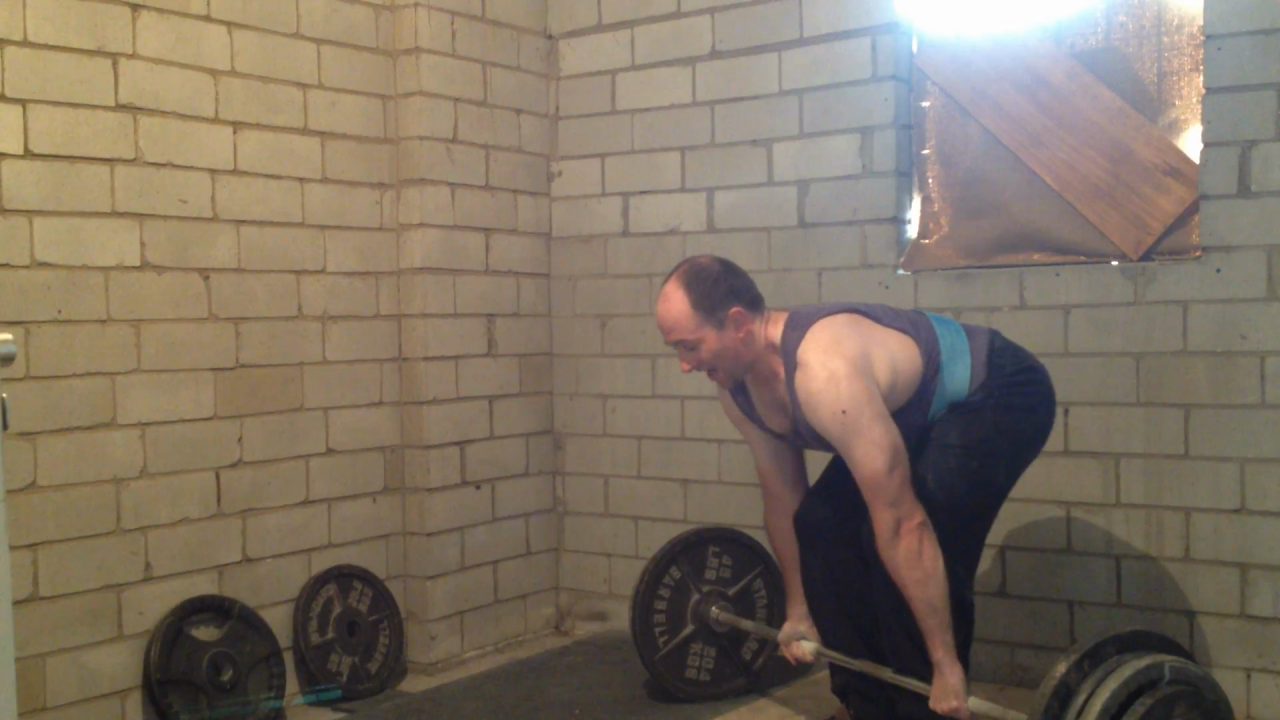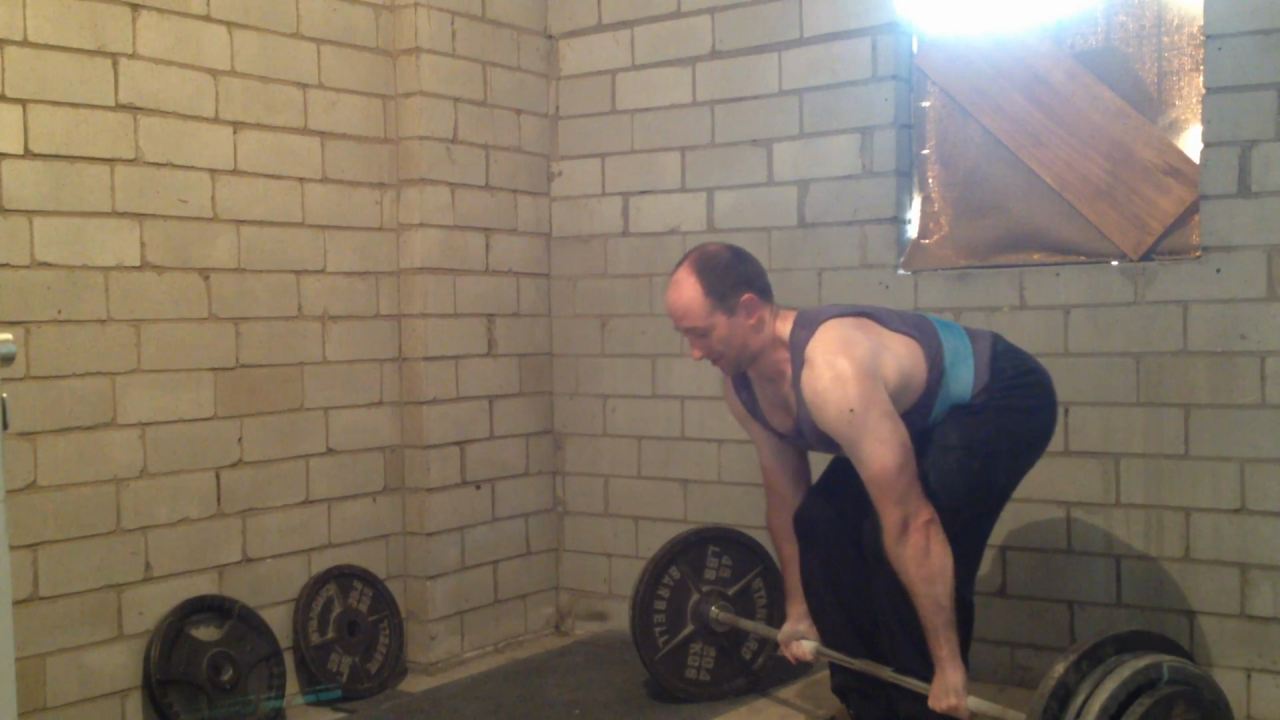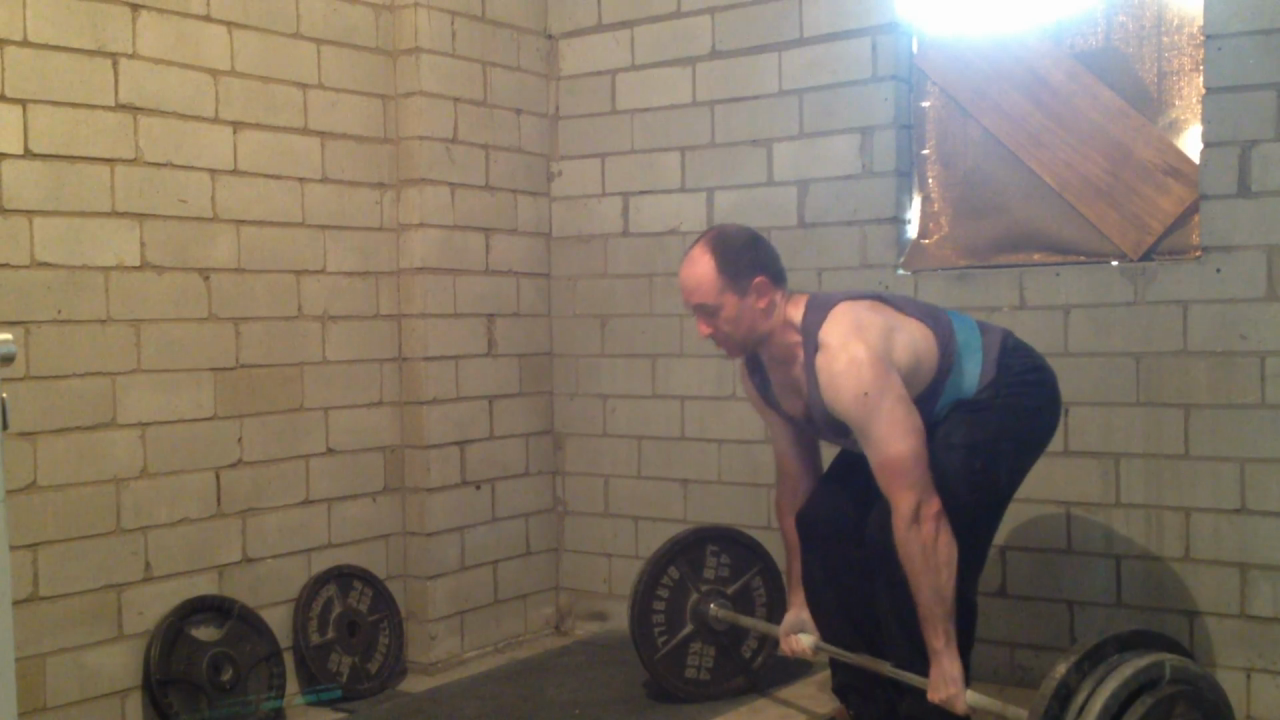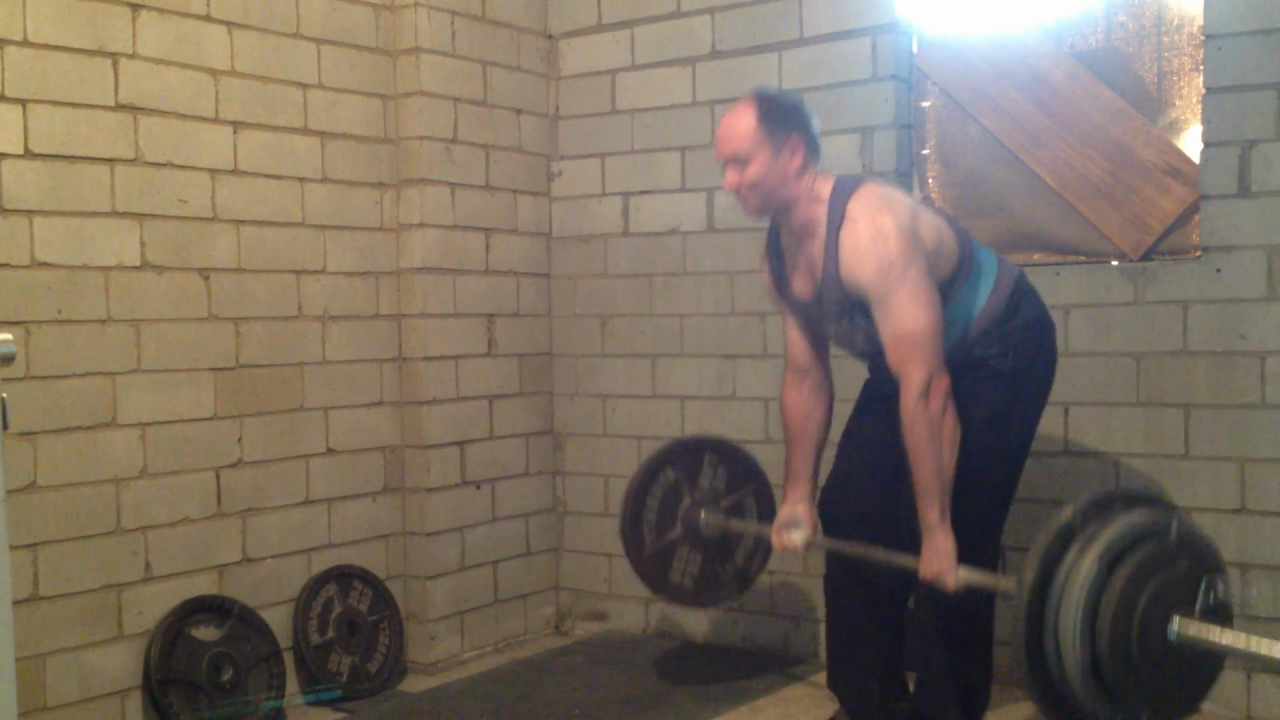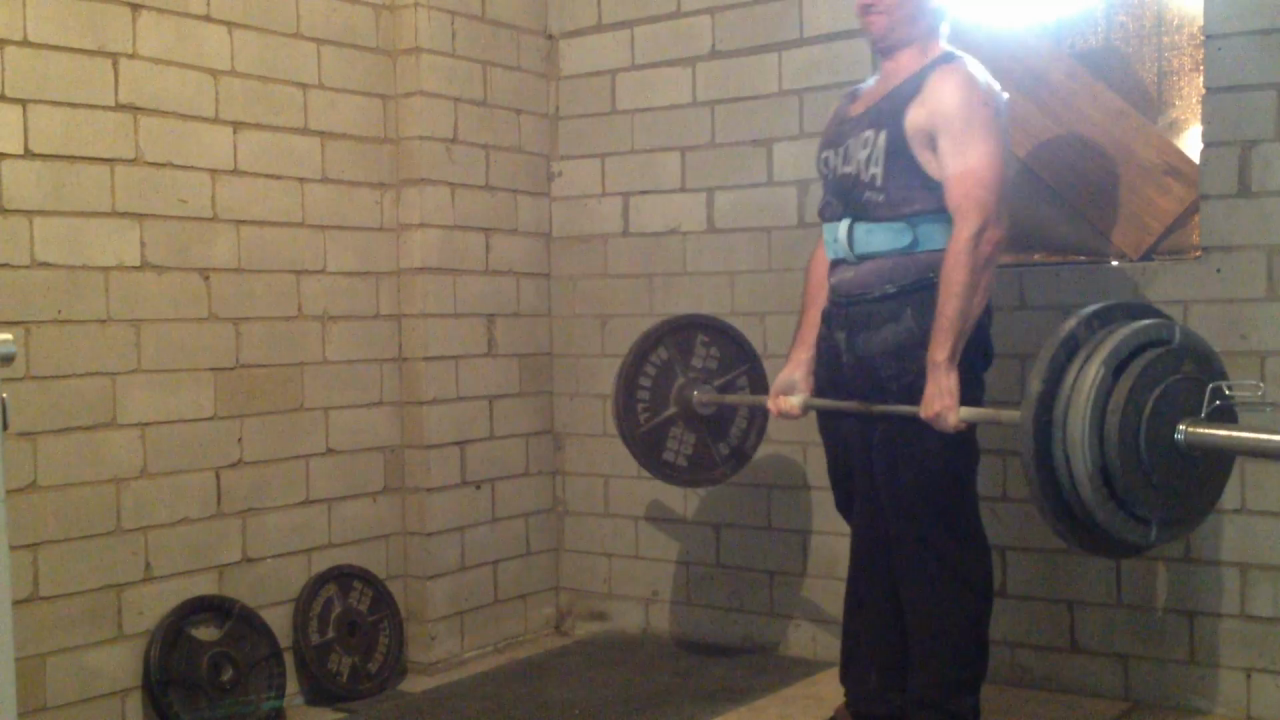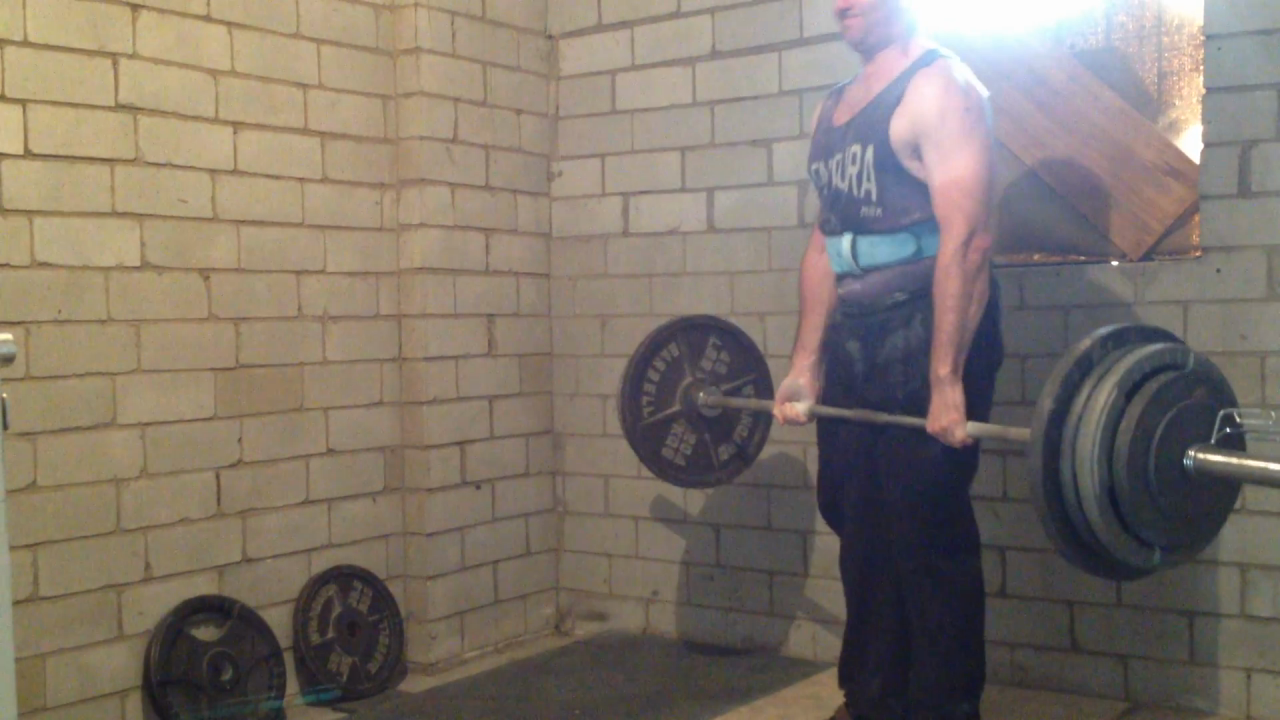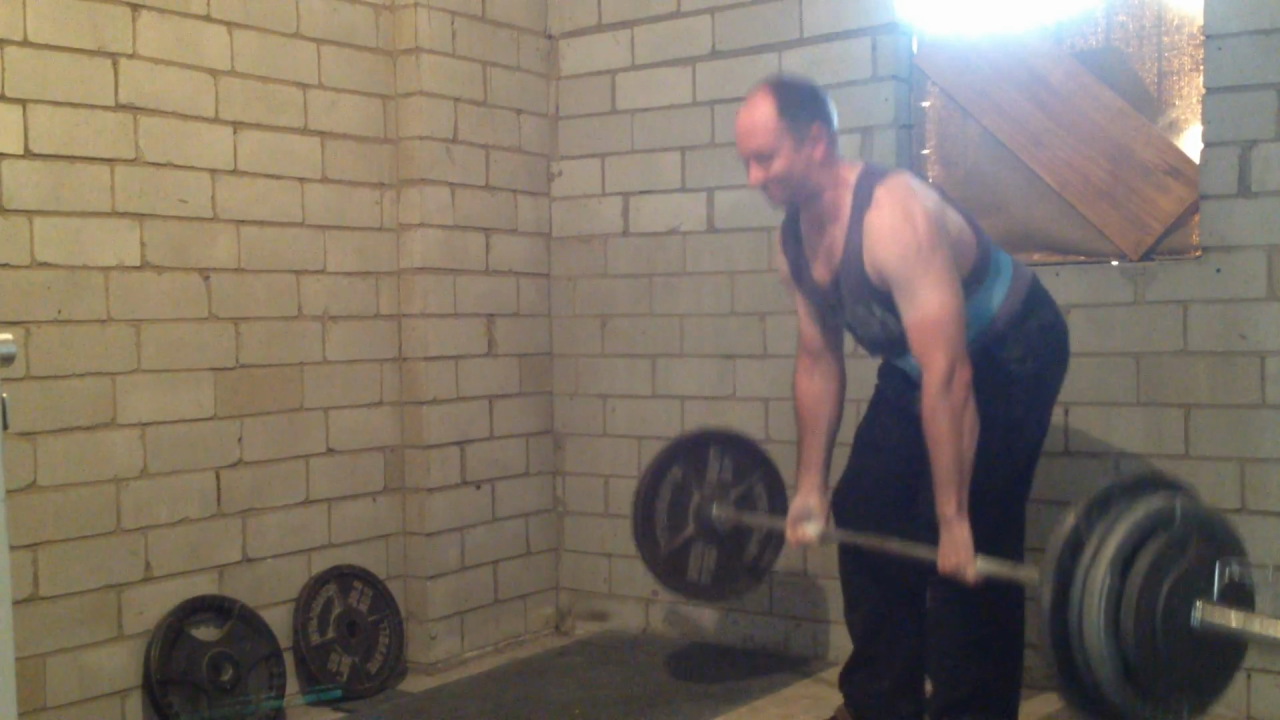
dt=0.7s
person 1, frame 1
left shoulder: (826, 373)
right shoulder: (738, 385)
left elbow: (902, 522)
right elbow: (781, 498)
left wrist: (946, 666)
right wrist: (799, 609)
left hip: (1000, 396)
right hip: (926, 404)
left knee: (888, 541)
right knee: (822, 523)
person 1, frame 2
left shoulder: (832, 373)
right shoulder: (743, 384)
left elbow: (910, 523)
right elbow: (784, 497)
left wrist: (949, 666)
right wrist: (798, 608)
left hip: (1001, 401)
right hip: (926, 409)
left knee: (893, 540)
right knee: (821, 525)
person 1, frame 3
left shoulder: (847, 358)
right shoulder: (760, 368)
left elbow: (918, 512)
right elbow: (795, 483)
left wrist: (943, 656)
right wrist: (798, 600)
left hip: (1005, 398)
right hip: (930, 403)
left knee: (895, 537)
right knee: (825, 524)
person 1, frame 4
left shoulder: (872, 230)
right shoulder: (780, 253)
left elbow: (927, 390)
right elbow: (804, 375)
left wrist: (937, 530)
right wrist: (797, 496)
left hip: (996, 352)
right hip: (908, 363)
left knee: (946, 551)
right knee: (849, 517)
person 1, frame 5
left shoulder: (955, 87)
right shoulder: (856, 100)
left elbow: (979, 228)
left wrist: (945, 367)
right wrist: (802, 357)
left hip: (918, 330)
right hip: (848, 337)
left knee: (931, 531)
right knee: (870, 526)
person 1, frame 6
left shoulder: (939, 89)
right shoulder: (836, 103)
left elbow: (964, 238)
left wrist: (948, 381)
right wrist: (804, 363)
left hip: (928, 333)
right hip: (856, 338)
left knee: (926, 531)
right knee: (857, 524)
person 1, frame 7
left shoulder: (895, 218)
right shoulder: (794, 241)
left elbow: (948, 377)
right elbow: (818, 362)
left wrist: (954, 521)
right wrist: (811, 486)
left hip: (1008, 353)
right hip: (913, 366)
left knee: (963, 551)
right knee: (864, 515)
